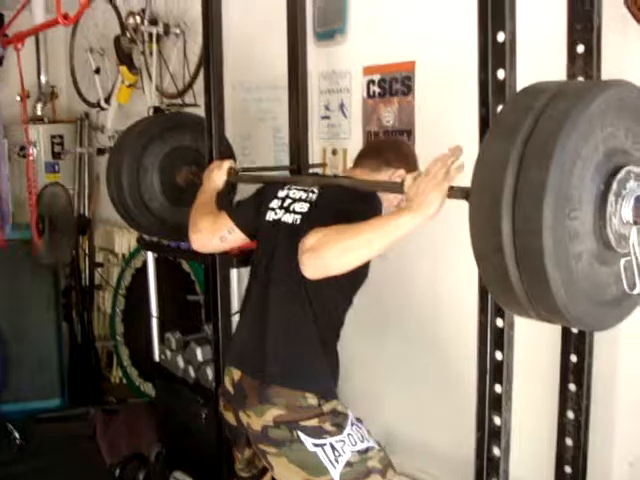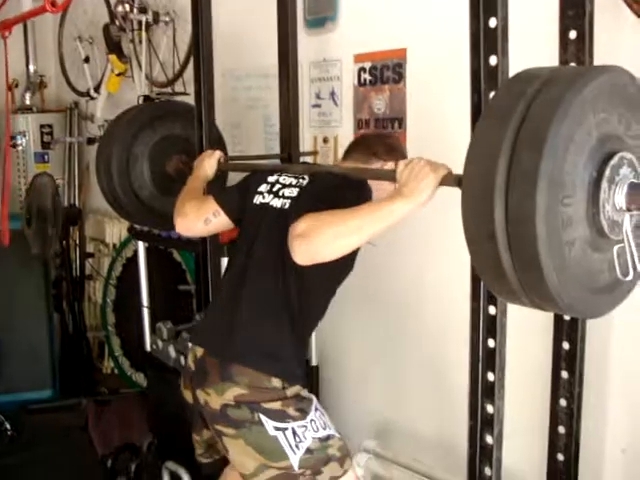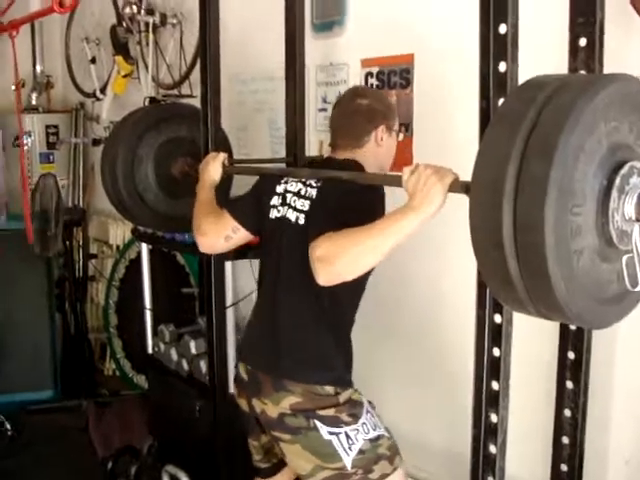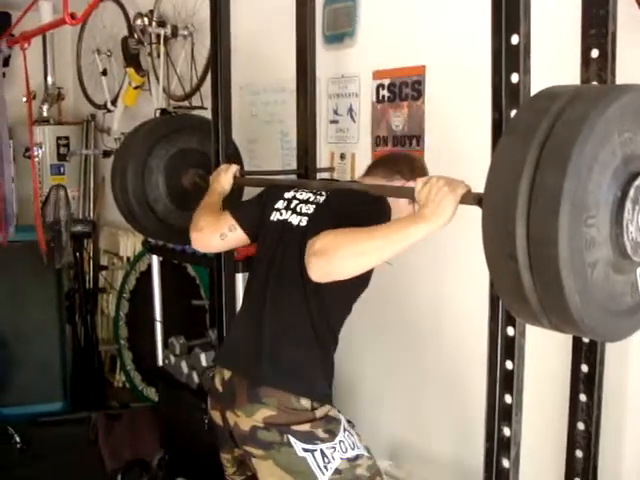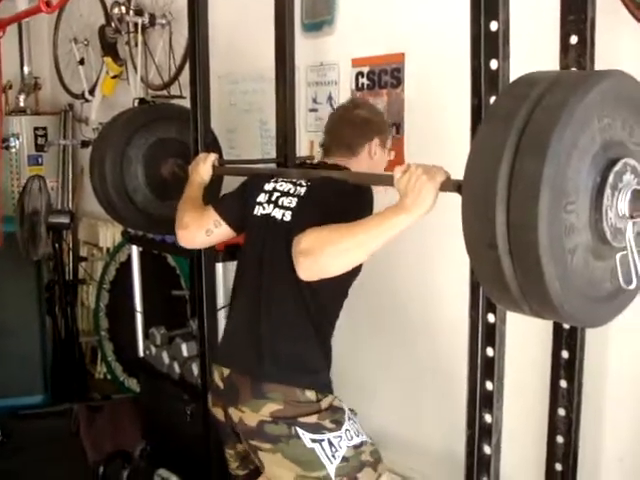
dt=0.5s
person 1, frame 1
left shoulder: (284, 191)
right shoulder: (360, 201)
left elbow: (203, 236)
right elbow: (316, 255)
left wrist: (210, 187)
right wrist: (414, 211)
left hip: (239, 382)
right hip: (291, 399)
person 1, frame 2
left shoulder: (272, 178)
right shoulder: (351, 189)
left elbow: (188, 219)
right elbow: (306, 242)
left wrist: (200, 174)
right wrist: (405, 198)
left hip: (205, 365)
right hip: (258, 384)
person 1, frame 3
left shoulder: (283, 181)
right shoulder: (359, 189)
left elbow: (210, 237)
right elbow: (328, 263)
left wrist: (207, 181)
right wrist: (417, 209)
left hip: (254, 373)
right hip: (307, 389)
person 1, frame 4
left shoulder: (289, 194)
right shoulder: (369, 207)
left elbow: (204, 235)
right elbow: (324, 259)
left wrist: (217, 189)
right wrist: (425, 220)
left hip: (229, 383)
right hip: (286, 404)
person 1, frame 5
left shoulder: (269, 182)
right shoulder: (349, 192)
left elbow: (191, 231)
right elbow: (312, 258)
left wrist: (197, 180)
right wrist: (408, 208)
left hip: (229, 378)
right hip: (285, 394)
